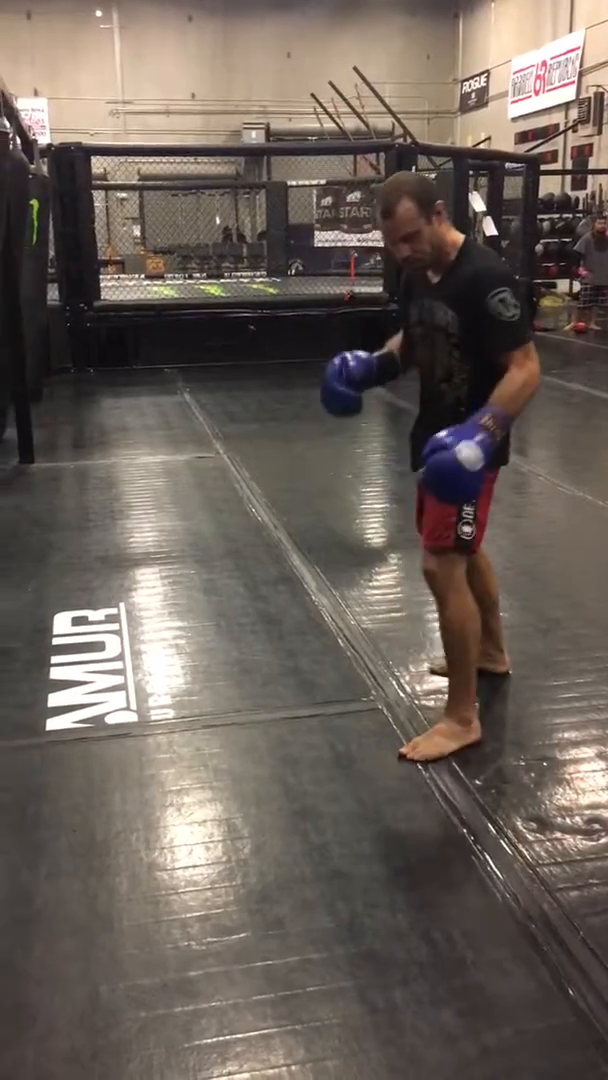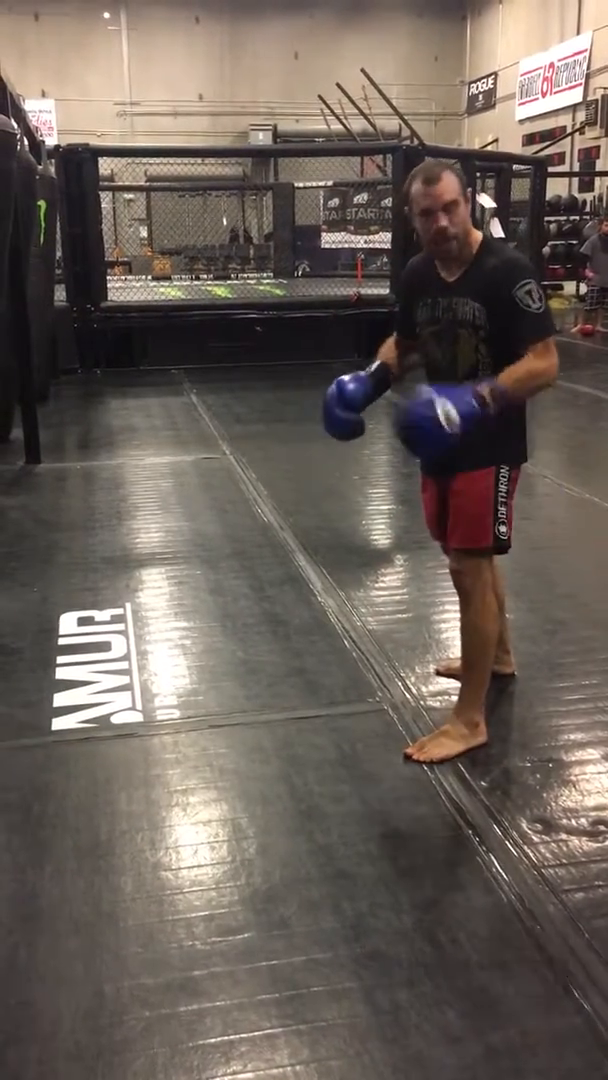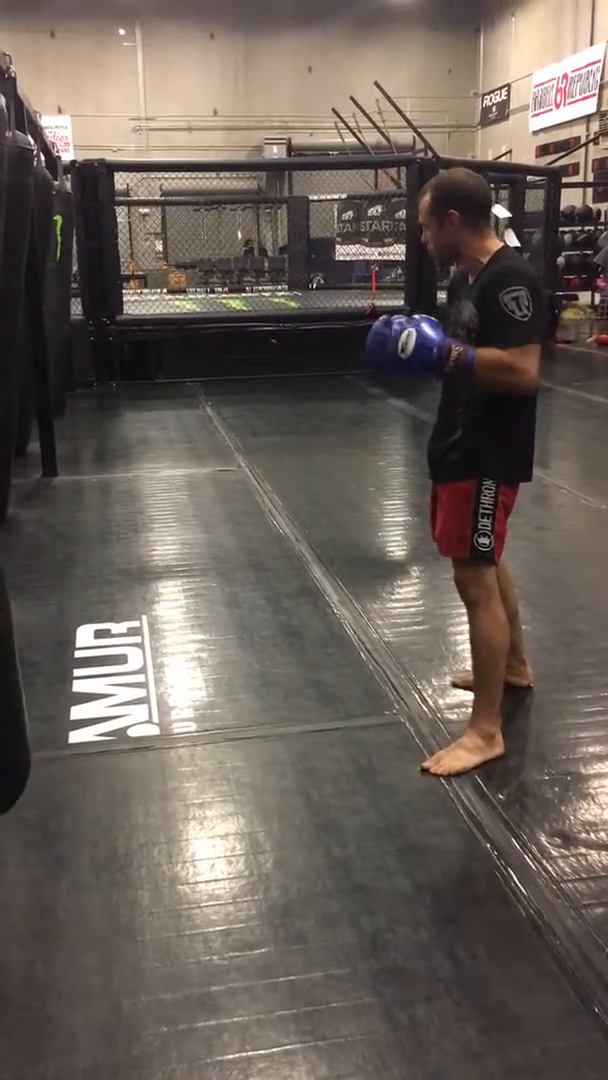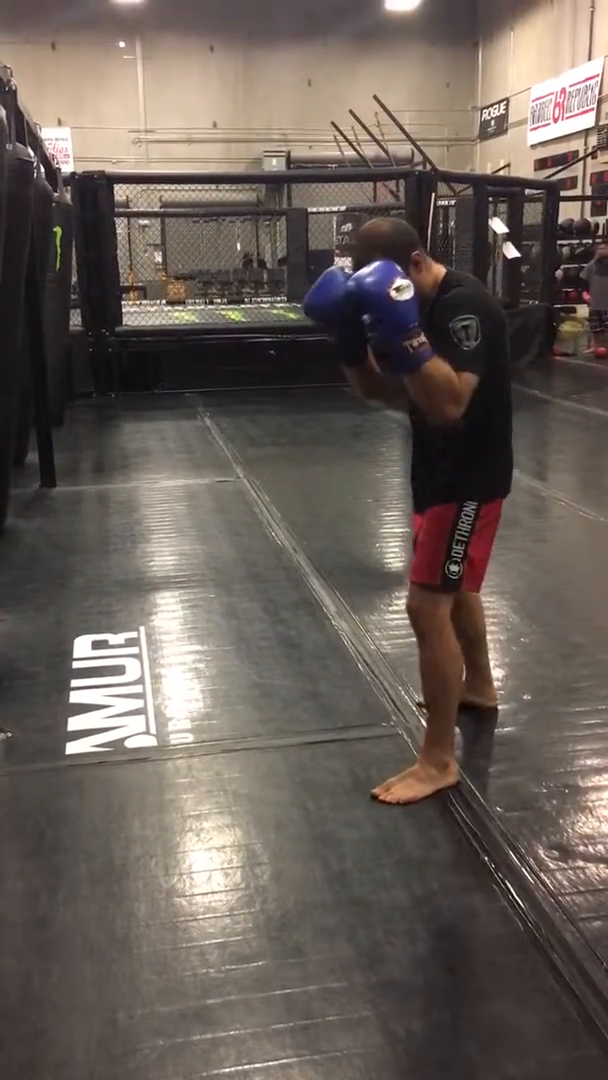
dt=1s
person 1, frame 1
left shoulder: (485, 277)
right shoulder: (415, 275)
left elbow: (525, 368)
left wrist: (482, 431)
right wrist: (375, 365)
left hip: (468, 443)
right hip: (435, 434)
left knee: (443, 567)
right knee: (465, 550)
left ankle: (462, 717)
right ankle: (492, 650)
person 1, frame 2
left shoulder: (507, 272)
right shoulder: (416, 273)
left elbow: (543, 363)
left wrist: (475, 401)
right wrist: (369, 382)
left hip: (486, 445)
right hip: (442, 444)
left knee: (469, 568)
right knee: (471, 555)
left ankle: (469, 719)
right ankle: (498, 654)
person 1, frame 3
left shoulder: (512, 280)
right shoulder: (465, 276)
left elbow: (521, 371)
left wrist: (438, 352)
right wrist: (419, 346)
left hip: (489, 454)
right hip: (459, 444)
left knee: (474, 580)
right knee: (484, 562)
left ankle: (486, 730)
right ankle: (514, 664)
person 1, frame 4
left shoulder: (464, 306)
right shoulder: (420, 304)
left elbow: (448, 404)
right elbow: (376, 388)
left wrist: (403, 332)
right wrist: (350, 334)
left hip: (470, 476)
right hip: (443, 469)
left knee: (429, 604)
right knee: (453, 587)
left ankle: (439, 760)
right ankle: (479, 684)
